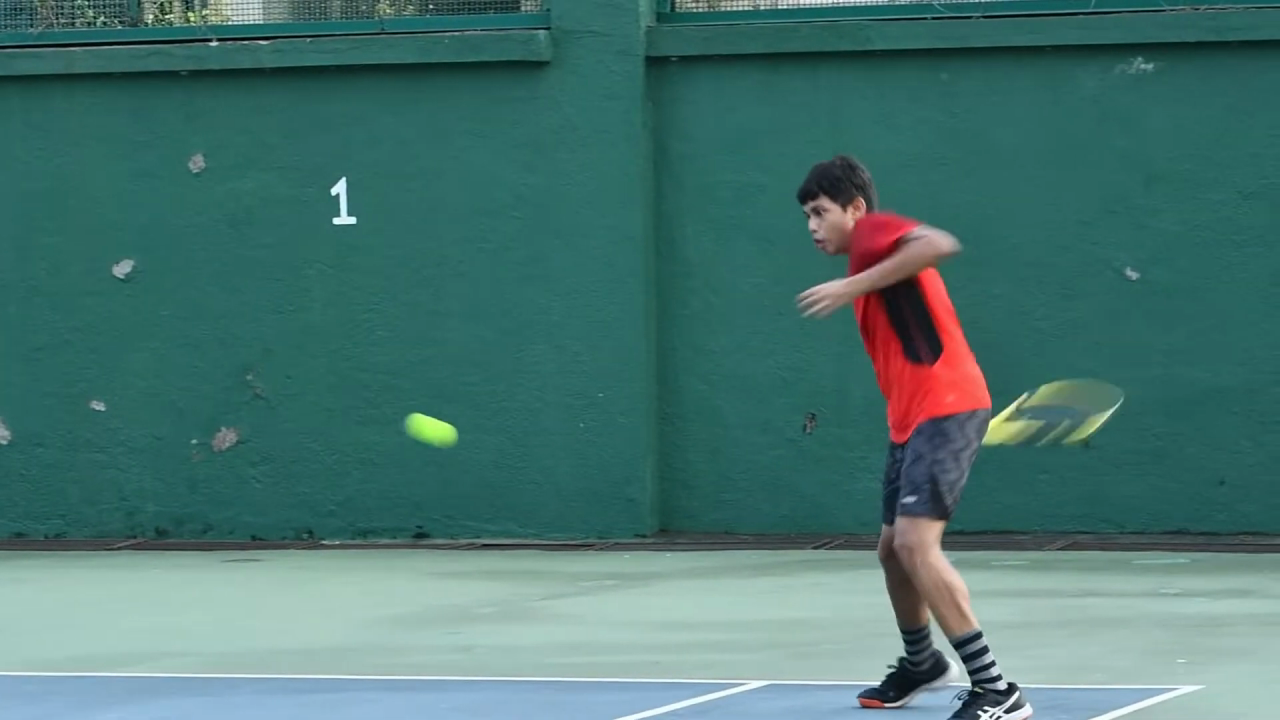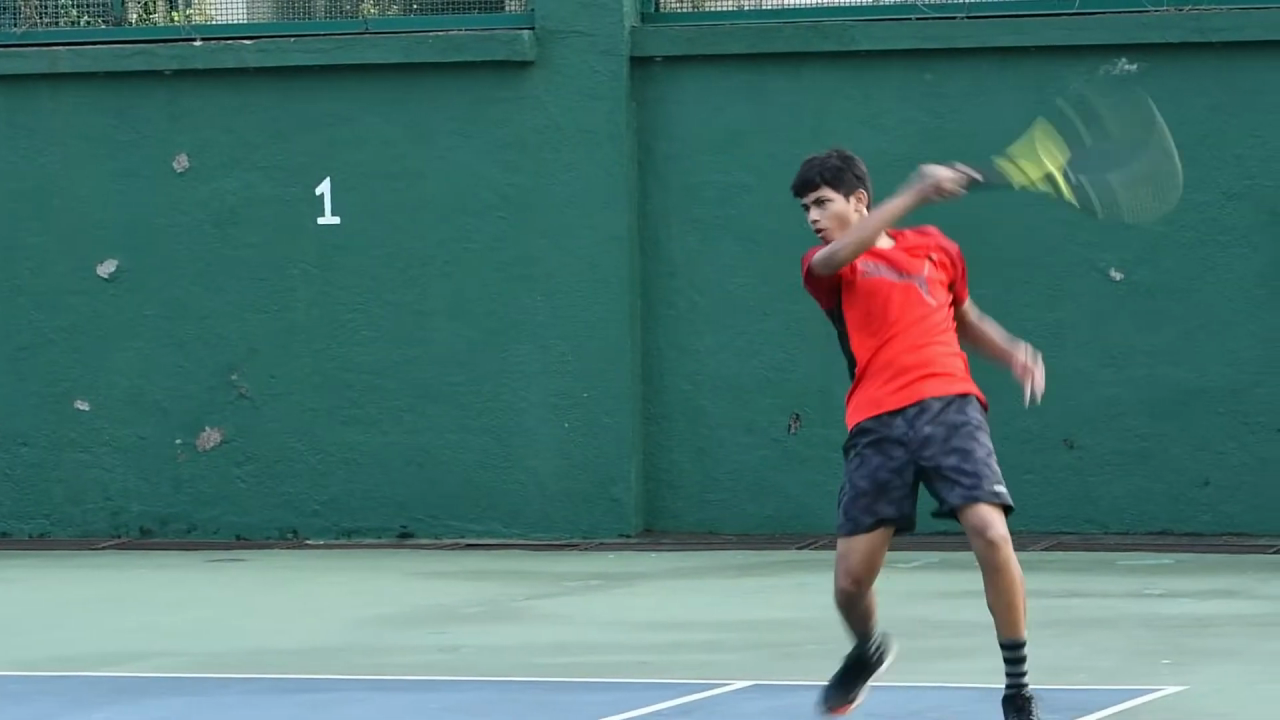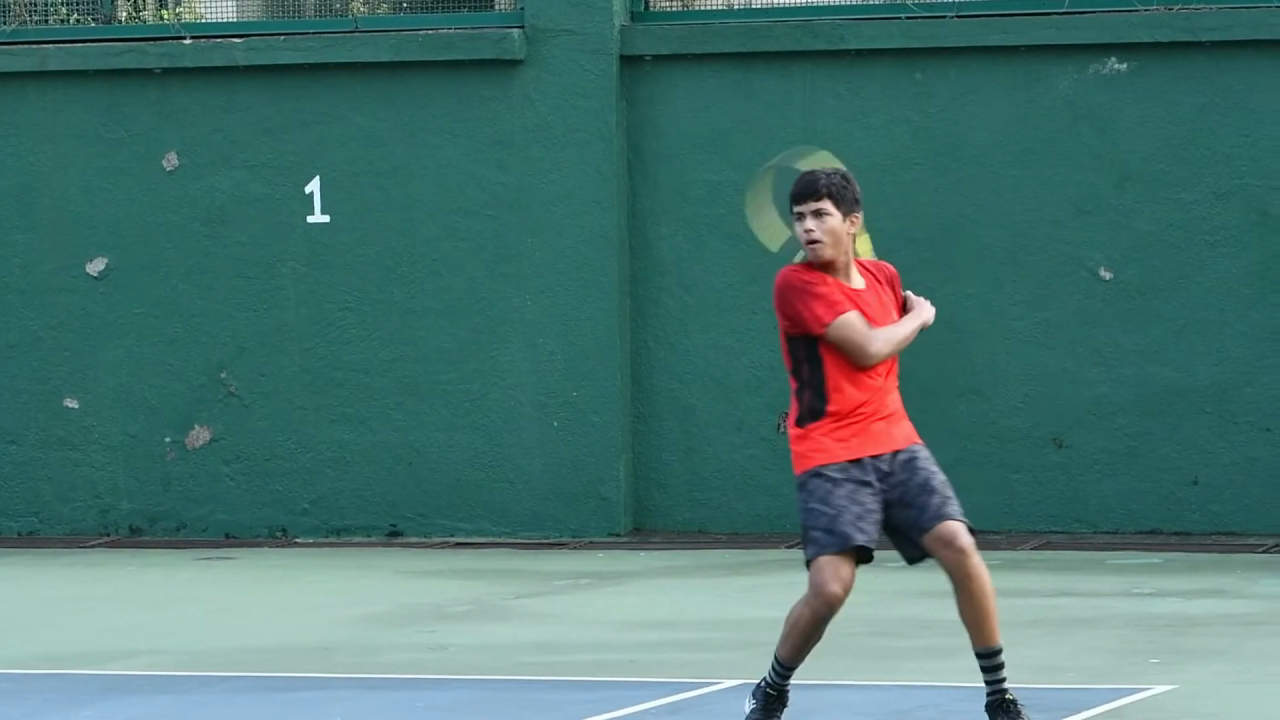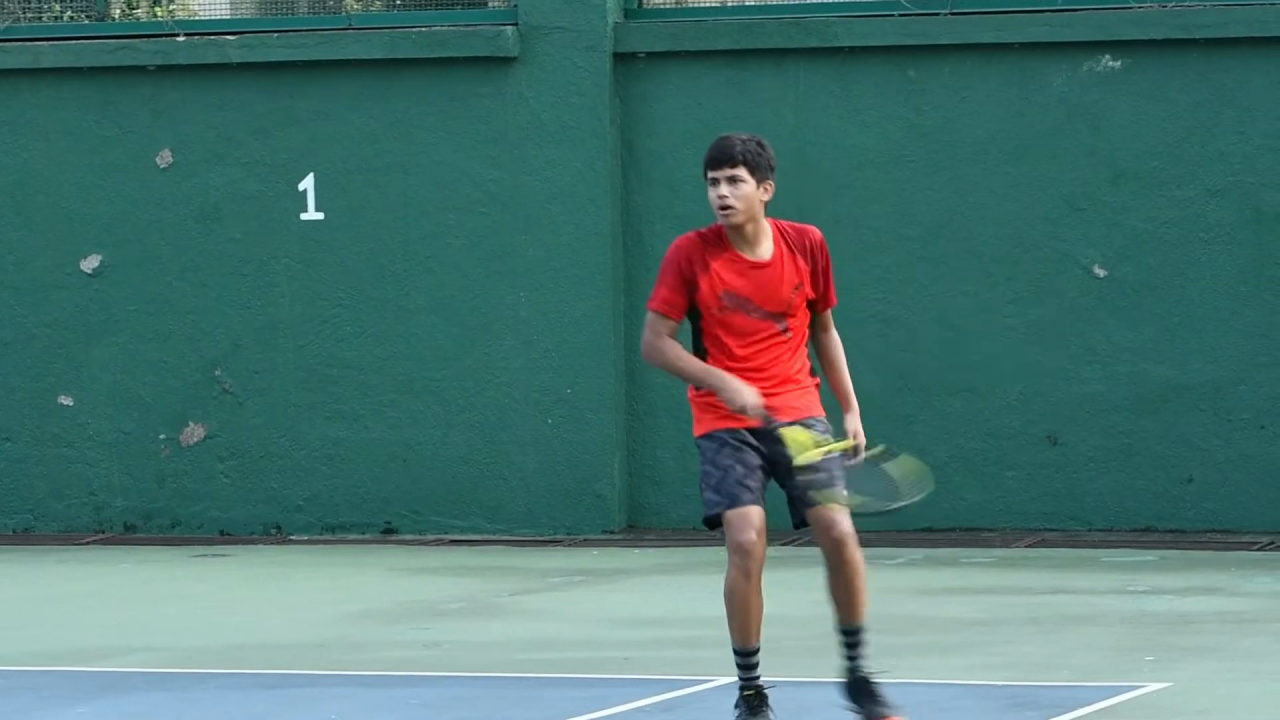
dt=0.5s
person 1, frame 1
left shoulder: (875, 233)
right shoulder: (871, 291)
left elbow: (939, 246)
left wrist: (849, 287)
left hip: (945, 412)
right hip: (911, 425)
left knee: (916, 545)
right knee: (893, 548)
right ankle: (922, 663)
person 1, frame 2
left shoulder: (933, 247)
right shoulder: (823, 265)
left elbow: (968, 320)
right elbow: (841, 252)
left wrist: (1015, 351)
right wrist: (914, 192)
left hip: (951, 407)
right hip: (879, 423)
left knee: (990, 535)
right knee: (851, 578)
right ankle: (866, 652)
person 1, frame 3
left shoulder: (884, 277)
right shoulder: (797, 284)
right elbow: (873, 348)
right wrist: (917, 318)
left hip: (897, 447)
right hip: (828, 459)
left knee: (959, 548)
right knee: (829, 587)
person 1, frame 4
left shoulder: (807, 243)
right shoulder: (689, 253)
left elbow: (822, 330)
right elbow: (654, 345)
left wrist: (850, 408)
right wrist: (725, 385)
left hip: (799, 417)
right hip: (726, 424)
left knee: (839, 532)
right knee: (746, 540)
